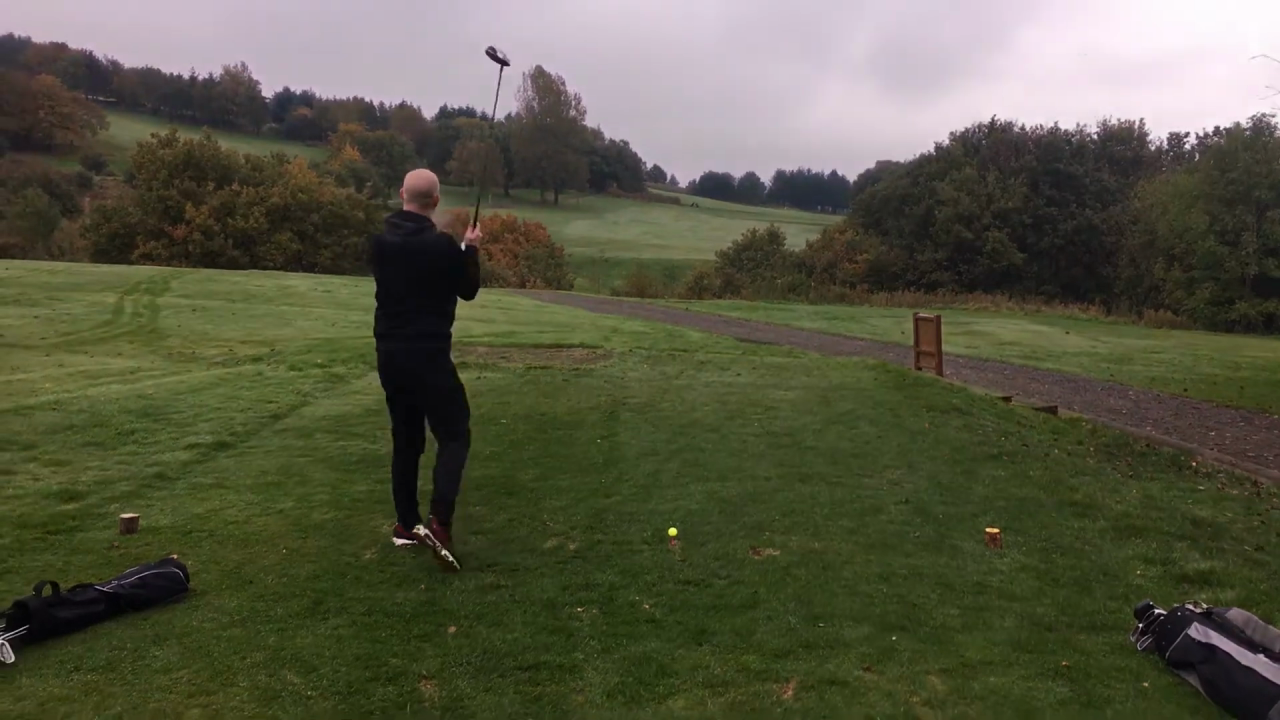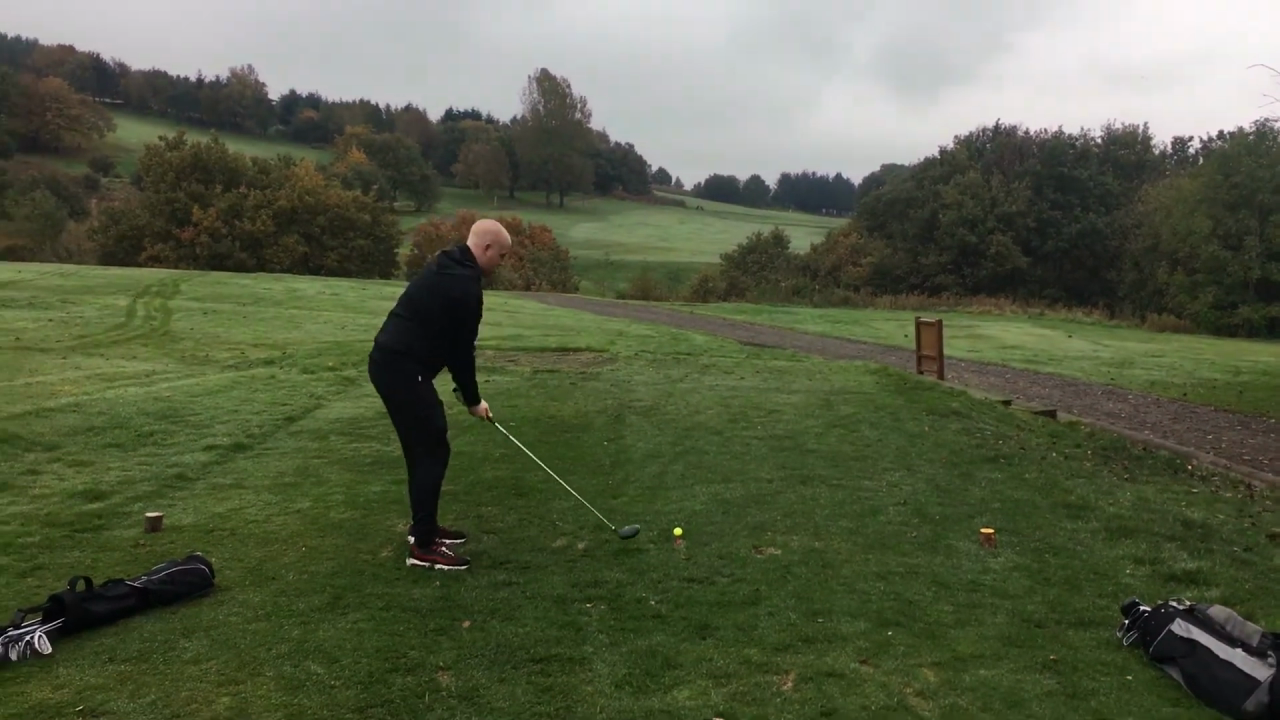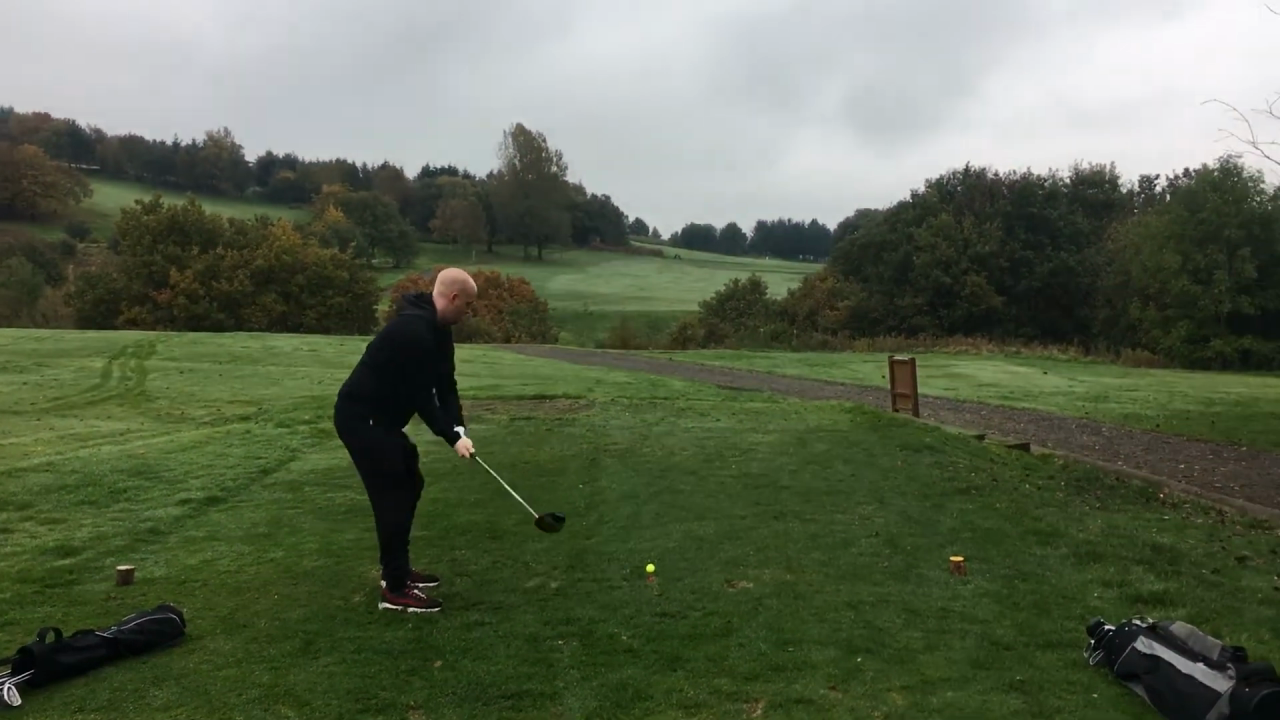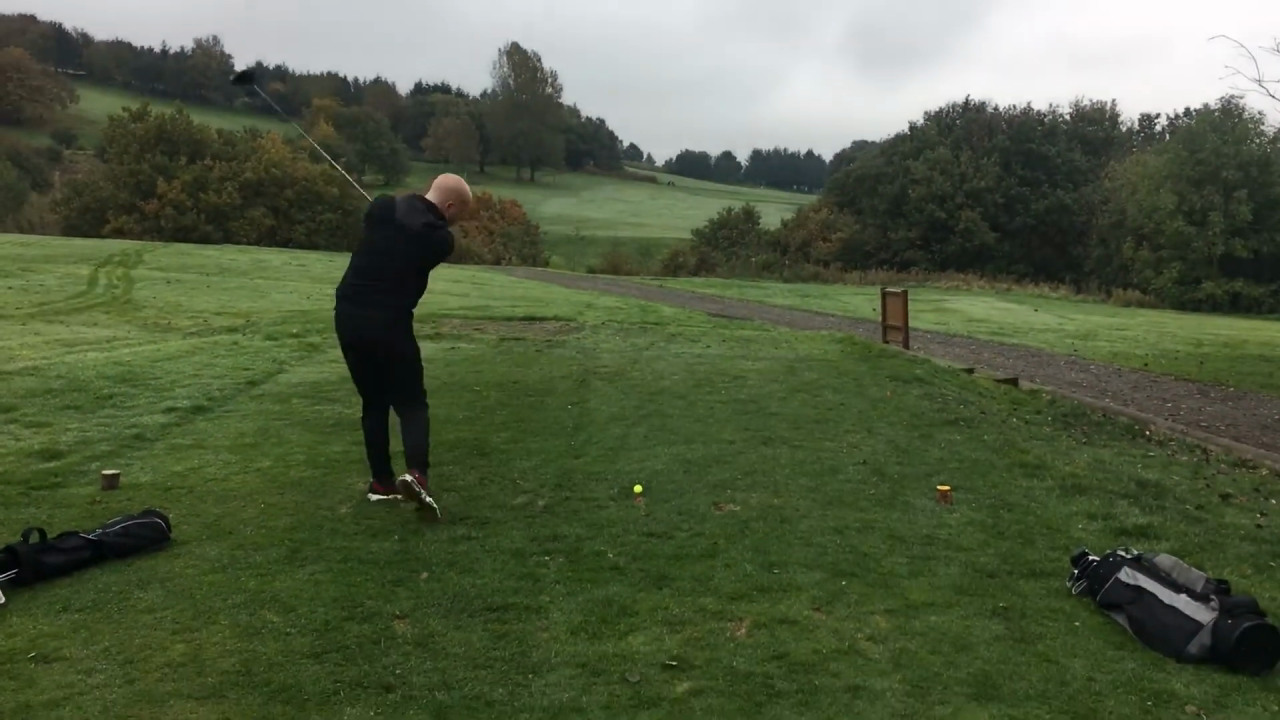
dt=1s
person 1, frame 1
left shoulder: (380, 242)
right shoulder: (442, 244)
right elbow: (468, 290)
right wrist: (470, 250)
left hip: (390, 355)
right hip: (428, 355)
left knee: (406, 441)
right knee: (453, 435)
left ankle: (407, 523)
right ankle: (438, 520)
person 1, frame 2
left shoulder: (447, 269)
right shoulder: (465, 287)
right elbow: (461, 349)
left wrist: (466, 391)
right wrist: (473, 398)
left hip: (392, 360)
right hip: (404, 368)
left knee: (425, 447)
right knee: (432, 451)
left ankle: (423, 526)
right ankle: (424, 545)
person 1, frame 3
left shoulder: (435, 328)
right shoulder: (415, 329)
left elbow: (445, 384)
right elbow: (420, 394)
left wrist: (458, 429)
right wrist: (452, 438)
left hip: (377, 415)
right hip: (362, 416)
left knee: (408, 486)
right knee: (393, 495)
left ankle: (397, 569)
right ankle: (395, 589)
person 1, frame 4
left shoulder: (384, 207)
right shoulder: (441, 239)
left hip: (349, 317)
right hip: (389, 324)
left knee: (374, 400)
right knee: (411, 402)
left ankle: (381, 480)
right ankle: (416, 473)
